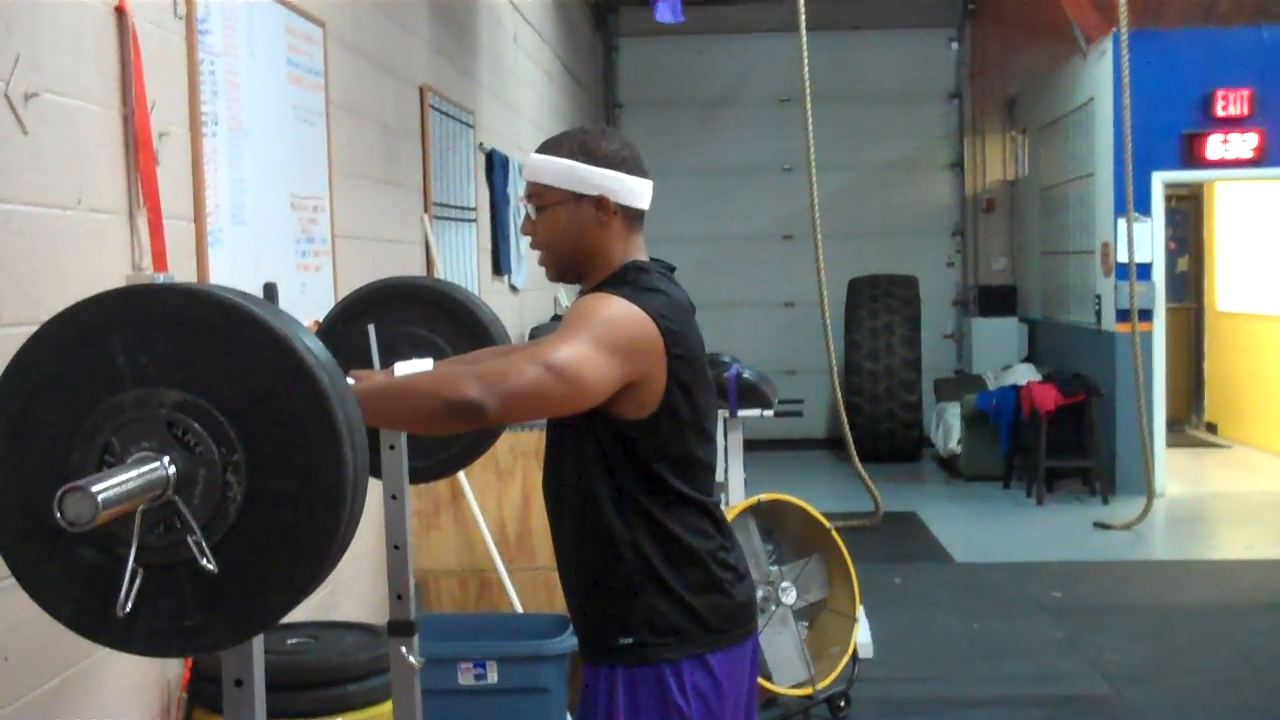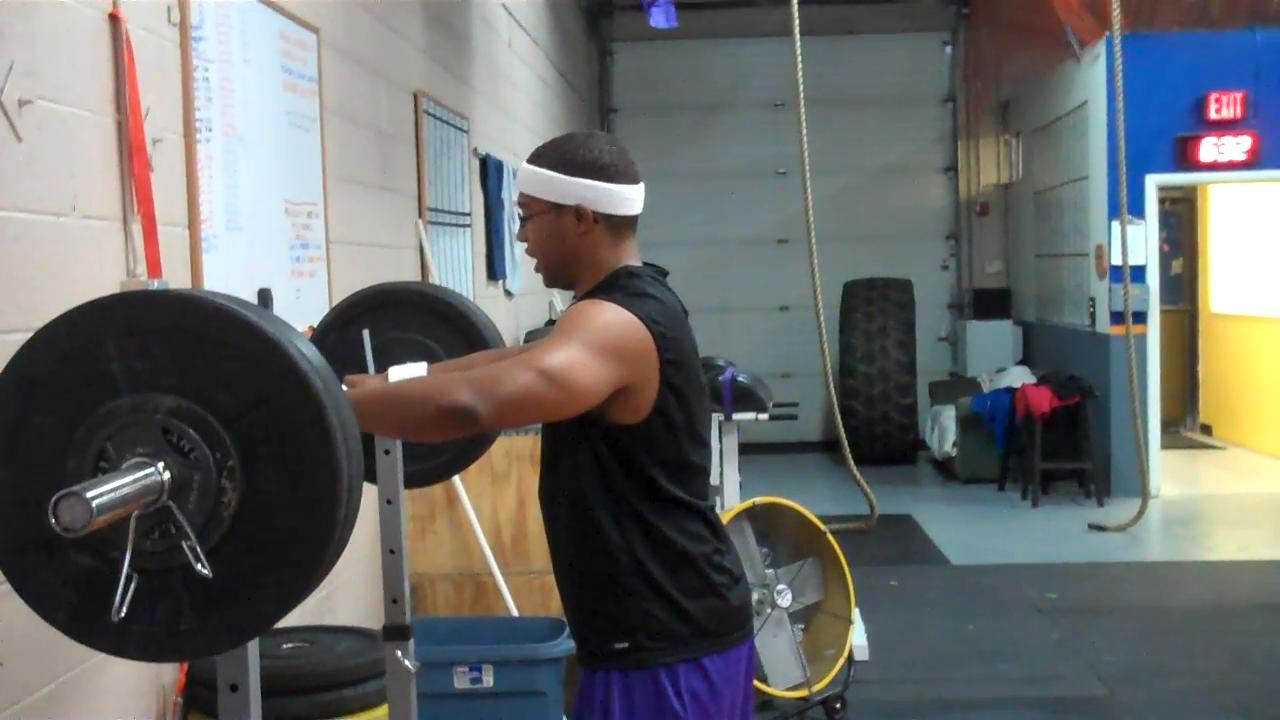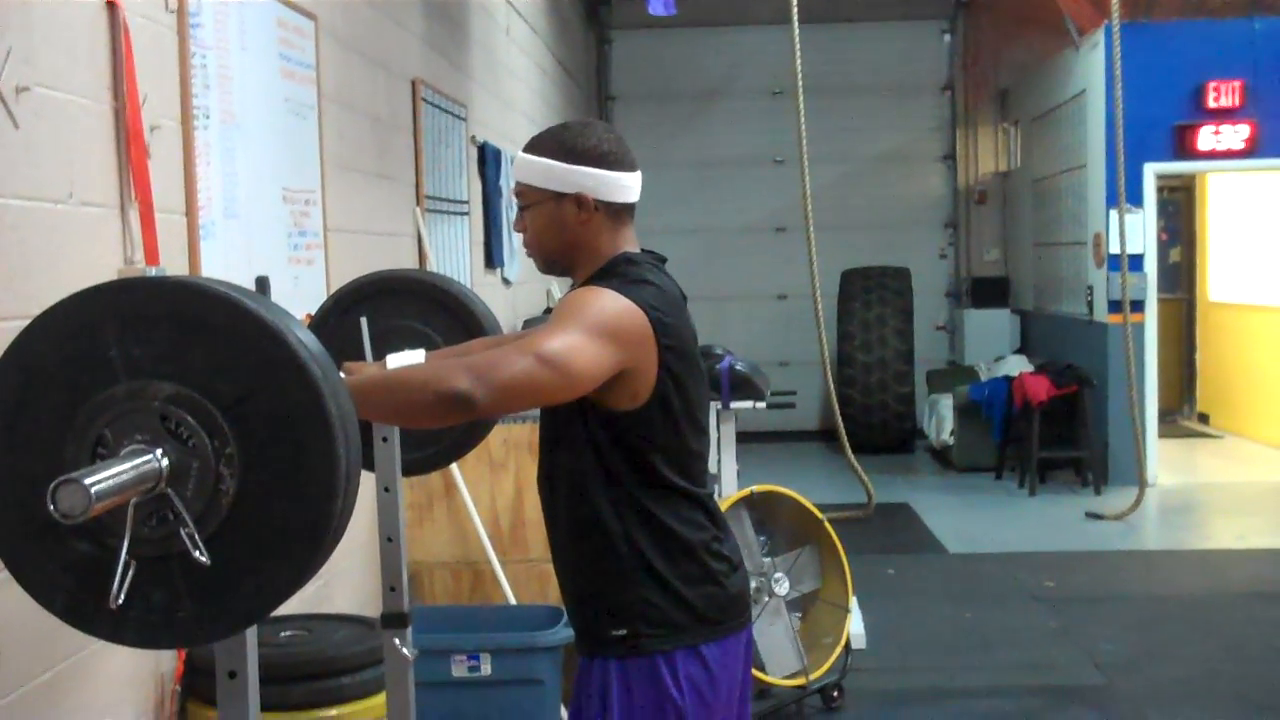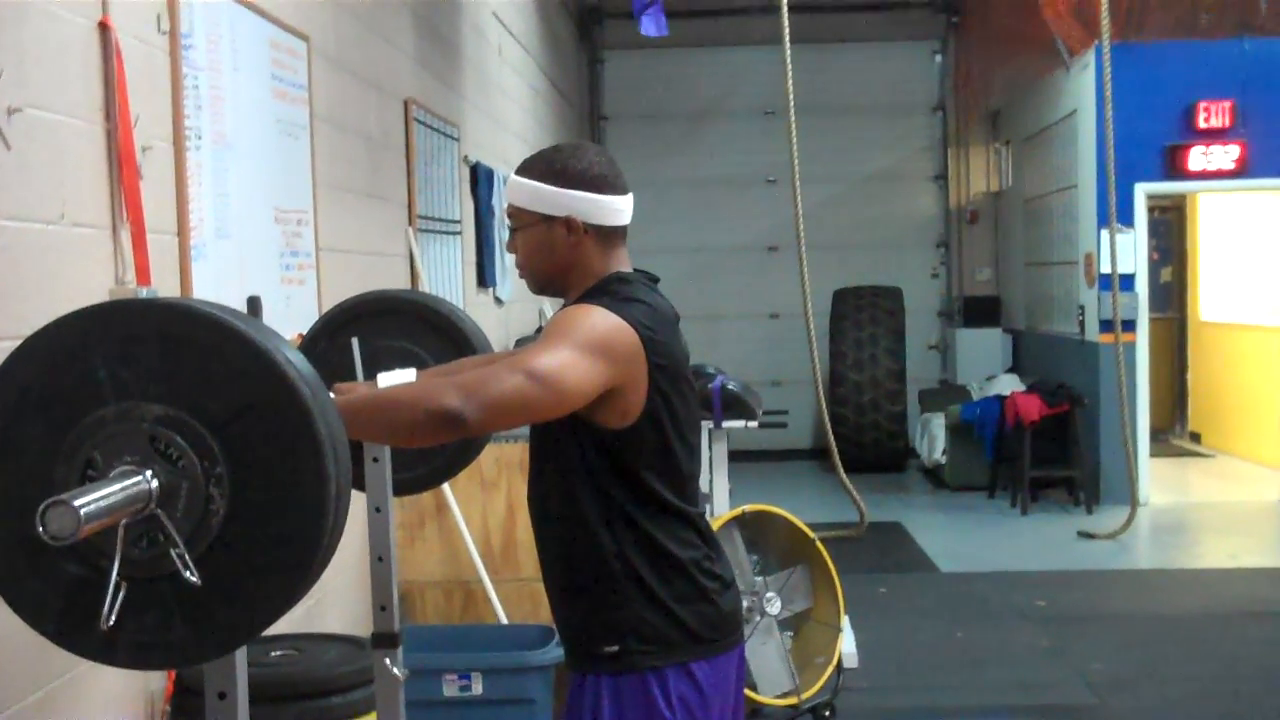
dt=0.4s
person 1, frame 1
left shoulder: (623, 319)
right shoulder: (641, 302)
left elbow: (476, 398)
right elbow: (523, 360)
right wrist: (389, 381)
left hip: (666, 641)
right hip: (691, 620)
person 1, frame 2
left shoulder: (615, 325)
right shoulder: (637, 304)
left elbow: (468, 403)
right elbow: (522, 362)
right wrist: (387, 385)
left hip: (662, 645)
right hip: (689, 622)
person 1, frame 3
left shoulder: (613, 310)
right shoulder: (636, 291)
left elbow: (465, 390)
right elbow: (516, 350)
right wrist: (380, 375)
left hip: (660, 631)
right hip: (685, 609)
person 1, frame 4
left shoulder: (605, 329)
right shoulder: (629, 311)
left elbow: (456, 407)
right elbow: (508, 368)
right wrist: (371, 394)
left hip: (652, 650)
right hip: (681, 627)
